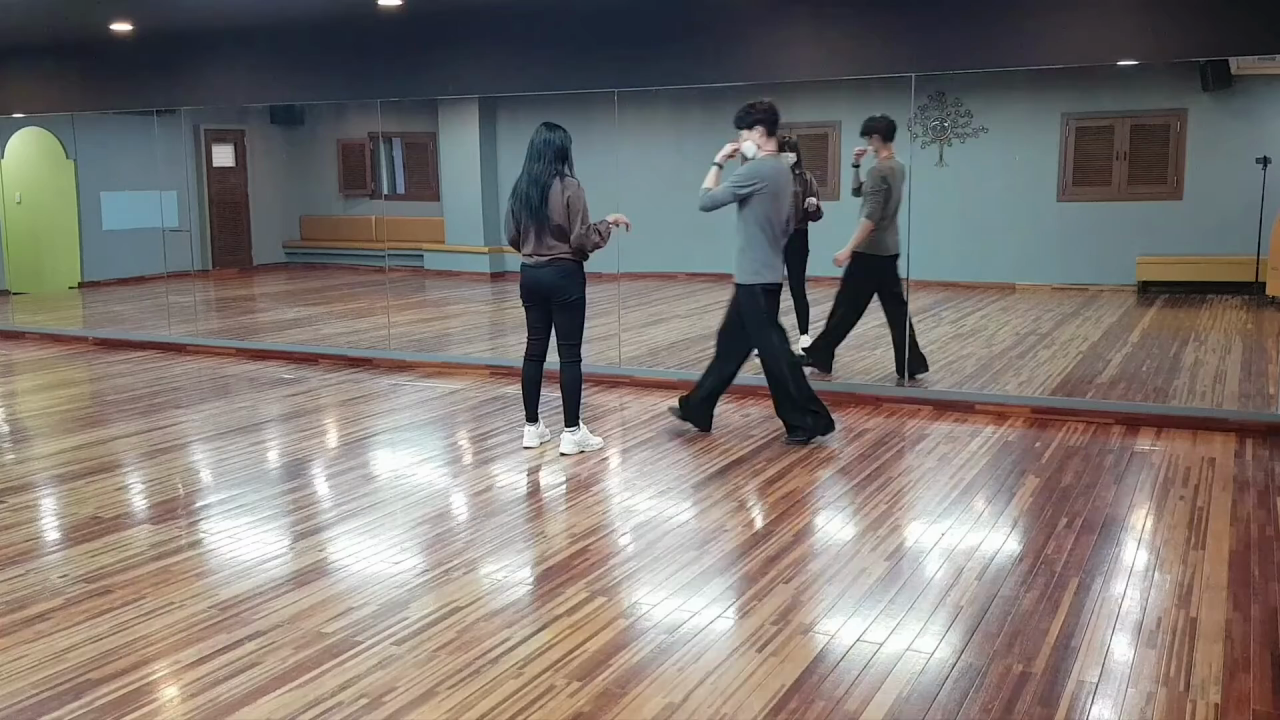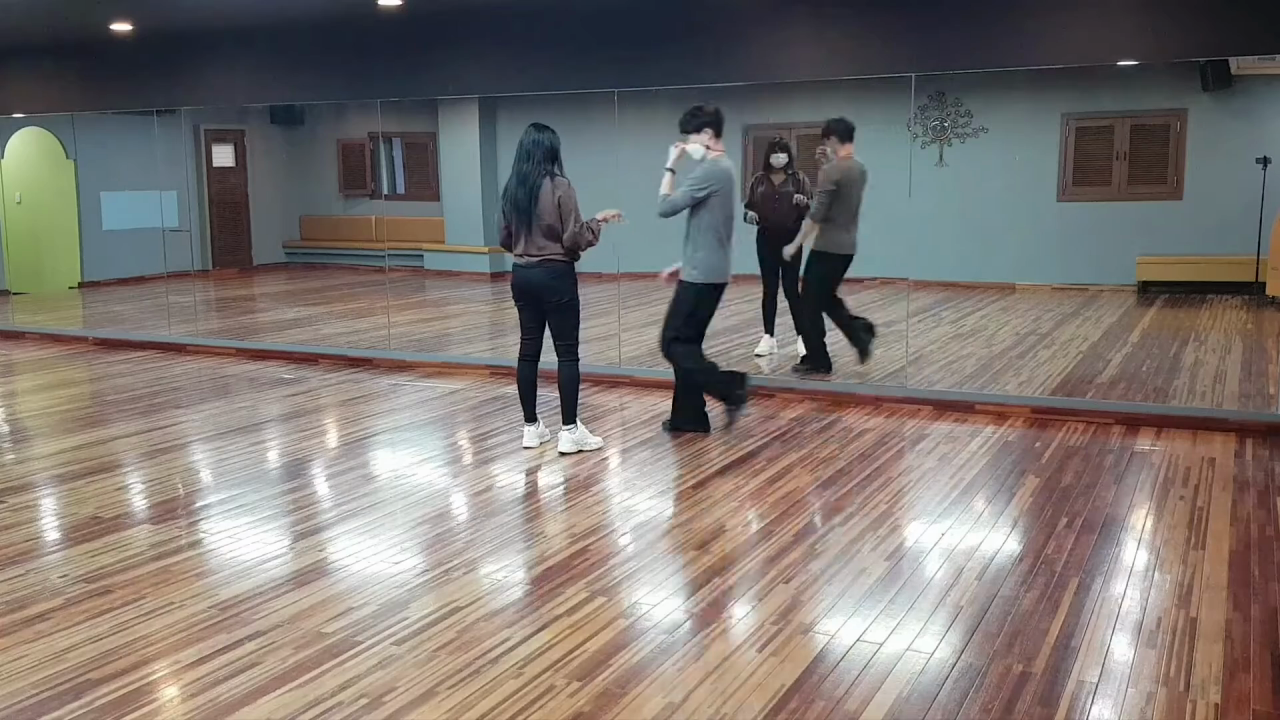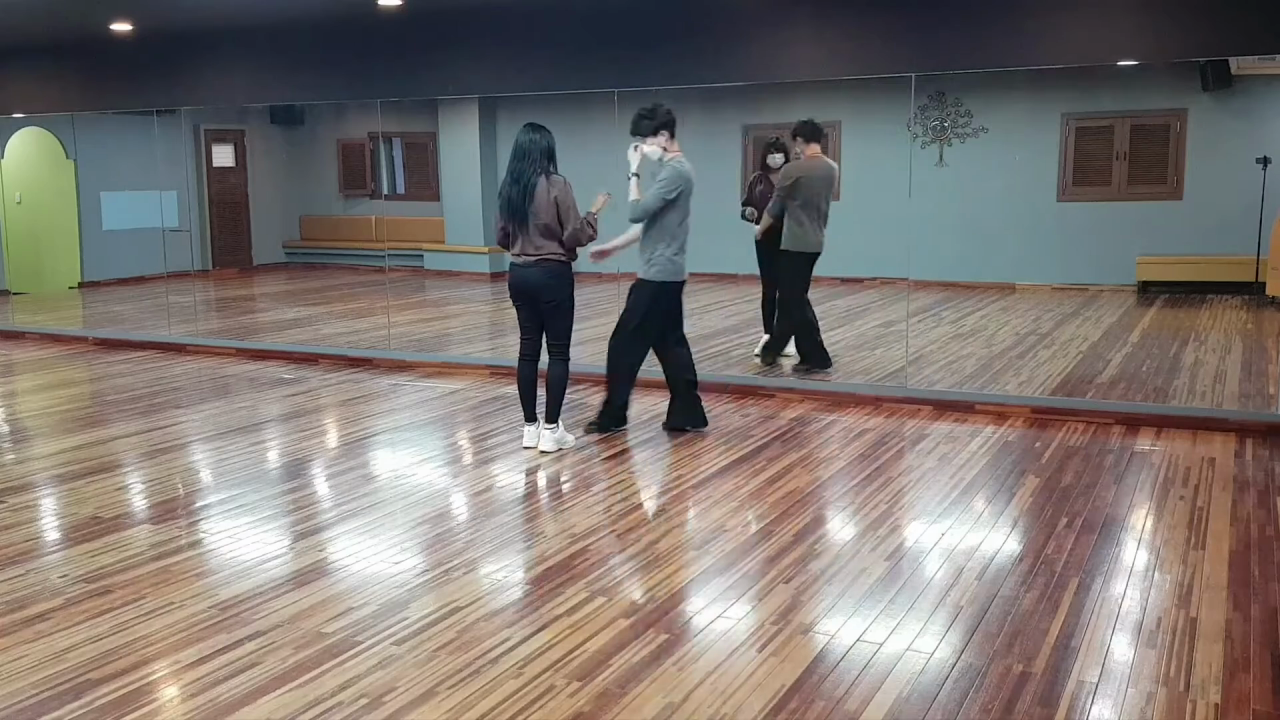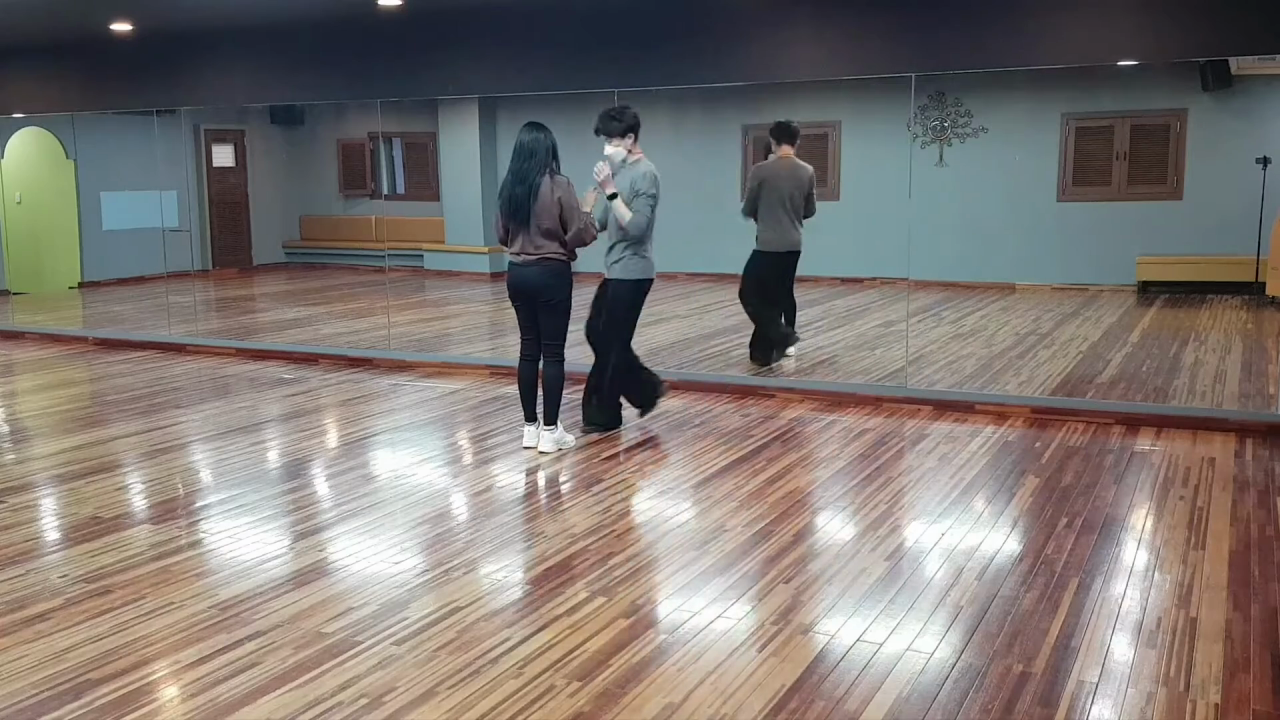
dt=0.2s
person 1, frame 1
left shoulder: (756, 170)
right shoulder: (783, 171)
left elbow: (707, 201)
left wrist: (718, 162)
left hip: (756, 277)
right hip: (765, 273)
left knee: (771, 347)
right knee: (730, 342)
left ankle: (809, 420)
right ankle: (696, 409)
person 1, frame 2
left shoulder: (710, 172)
right shoulder: (721, 169)
left elbow: (666, 207)
left wrist: (671, 166)
right wrist: (683, 264)
left hip: (702, 274)
right hip: (711, 272)
left knee: (673, 340)
right knee: (686, 340)
left ankle: (732, 388)
right ankle: (685, 416)
person 1, frame 3
left shoulder: (675, 172)
right shoulder: (672, 169)
left elbow: (639, 210)
right elbow: (647, 222)
left wrist: (634, 171)
right wrist: (613, 245)
left hip: (658, 272)
right hip: (667, 273)
left knee: (626, 342)
right knee: (670, 344)
left ankle: (612, 414)
right ankle: (687, 414)
person 1, frame 4
left shoulder: (645, 174)
right shoulder: (619, 171)
left elbow: (636, 227)
right elbow: (604, 221)
left wrist: (611, 192)
left hip: (631, 273)
right hip: (615, 271)
left knee: (610, 343)
right knee: (599, 335)
left ankle: (604, 415)
right ankle: (645, 387)
person 2, frame 1
left shoulder: (520, 188)
right shoulder: (568, 187)
left elbow: (513, 238)
right elbow: (582, 239)
right wrist: (608, 223)
left hip: (531, 274)
right hip: (563, 275)
left knee: (535, 349)
right knee: (569, 353)
left ankle: (532, 427)
right ankle: (572, 433)
person 2, frame 2
left shoulder: (512, 188)
right shoulder: (559, 186)
left elbow: (505, 239)
right elbow: (575, 238)
right wrist: (599, 220)
left hip: (522, 275)
right hip: (555, 275)
left knee: (529, 349)
right knee: (567, 352)
left ankle: (531, 427)
right ankle: (571, 430)
person 2, frame 3
left shoulder: (508, 187)
right shoulder: (556, 185)
left elbow: (502, 238)
right elbow: (576, 235)
right wrist: (593, 212)
left hip: (519, 274)
right hip: (552, 274)
left knee: (528, 349)
right knee: (558, 352)
left ankle: (531, 427)
right ankle: (551, 429)
person 2, frame 4
left shoulder: (508, 187)
right shoulder: (558, 185)
left elbow: (502, 236)
right elbow: (579, 236)
right wrist: (586, 210)
left hip: (517, 273)
right hip: (551, 274)
left knee: (528, 349)
right knee: (553, 352)
left ankle: (530, 427)
right ankle: (551, 431)
person 3, frame 1
left shoulder: (878, 171)
right shoulder: (898, 168)
left elbow: (871, 217)
left wrist: (849, 249)
right wrist: (859, 165)
left hip: (871, 249)
right hip: (889, 249)
left knee: (847, 304)
right knee: (895, 306)
left ankle: (820, 357)
right ankle: (911, 364)
person 3, frame 2
left shoulder: (831, 171)
right shoulder: (860, 169)
left elbow: (817, 215)
left wrist: (796, 244)
left hip: (827, 247)
right hip: (847, 246)
left knee: (809, 301)
right knee: (825, 297)
left ankle: (816, 361)
right ankle: (860, 330)
person 3, frame 3
left shoulder: (793, 170)
right shoulder: (832, 169)
left elbow: (775, 209)
left wrist: (761, 228)
left hip: (795, 246)
right hip: (816, 245)
left knee: (795, 302)
right knee: (790, 298)
left ankle: (816, 358)
right ankle: (773, 349)
person 3, frame 4
left shoulder: (760, 171)
right shoulder: (807, 172)
left elbow: (747, 211)
right elbow: (808, 211)
left wrist: (759, 214)
left hip: (767, 246)
right hip: (793, 246)
left knee: (750, 295)
right knee: (779, 301)
left ankle: (782, 336)
right ankle: (764, 352)
person 4, frame 1
left shoulder: (806, 179)
left elbow: (816, 215)
left wrist: (814, 207)
left hip: (798, 238)
left knee: (798, 289)
left ankle: (805, 336)
person 4, frame 2
left shoulder: (798, 179)
right shoulder: (759, 180)
left elbow: (808, 213)
right elbow: (749, 207)
left wrist: (804, 204)
right wrist: (750, 215)
left hip: (790, 239)
right hip: (766, 239)
left knee: (791, 288)
right knee: (769, 289)
left ankle: (801, 337)
right ankle: (768, 337)
person 4, frame 3
right shoulder: (757, 179)
right elbow: (745, 206)
right wrist: (748, 212)
right hip: (764, 238)
right knee: (768, 288)
right ankle: (767, 335)
person 4, frame 4
left shoulder: (799, 177)
right shoulder: (762, 177)
left elbow: (808, 210)
right elbow: (751, 206)
left wrist: (797, 201)
right wrist: (753, 208)
left hip: (790, 238)
right hip: (766, 237)
left knee: (785, 288)
right knee: (768, 288)
left ankle: (789, 336)
right ankle: (768, 335)
